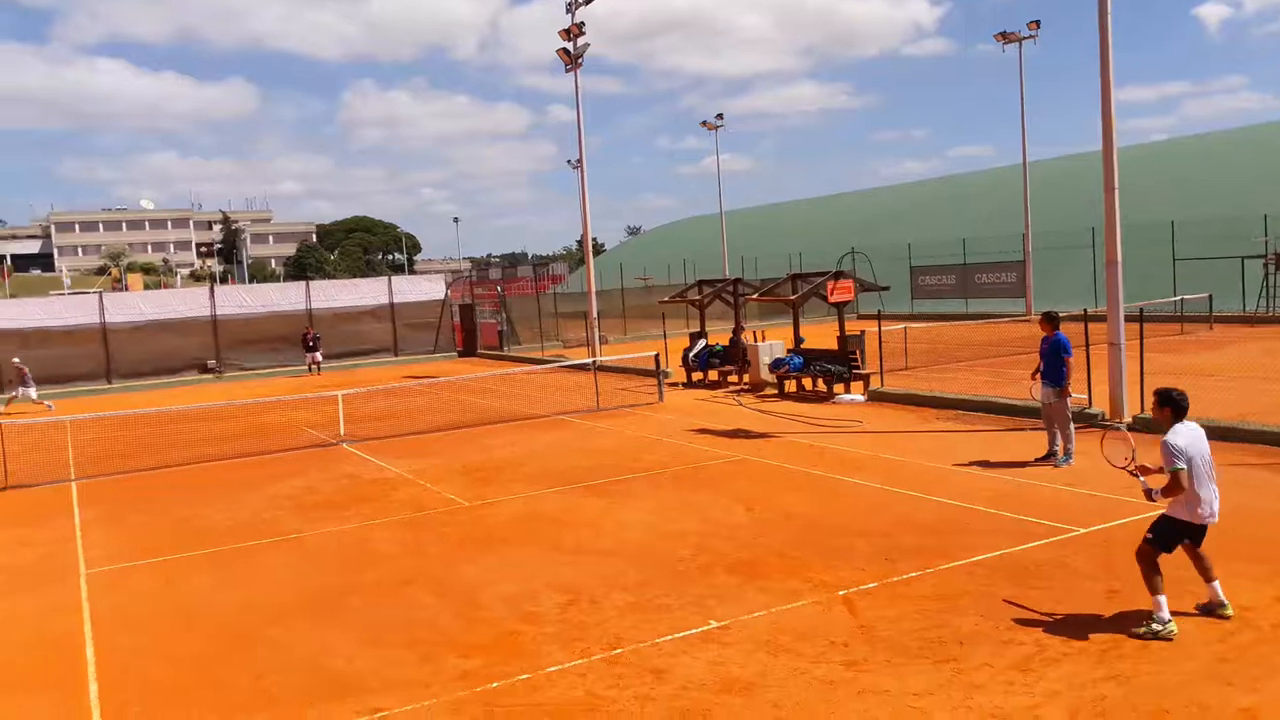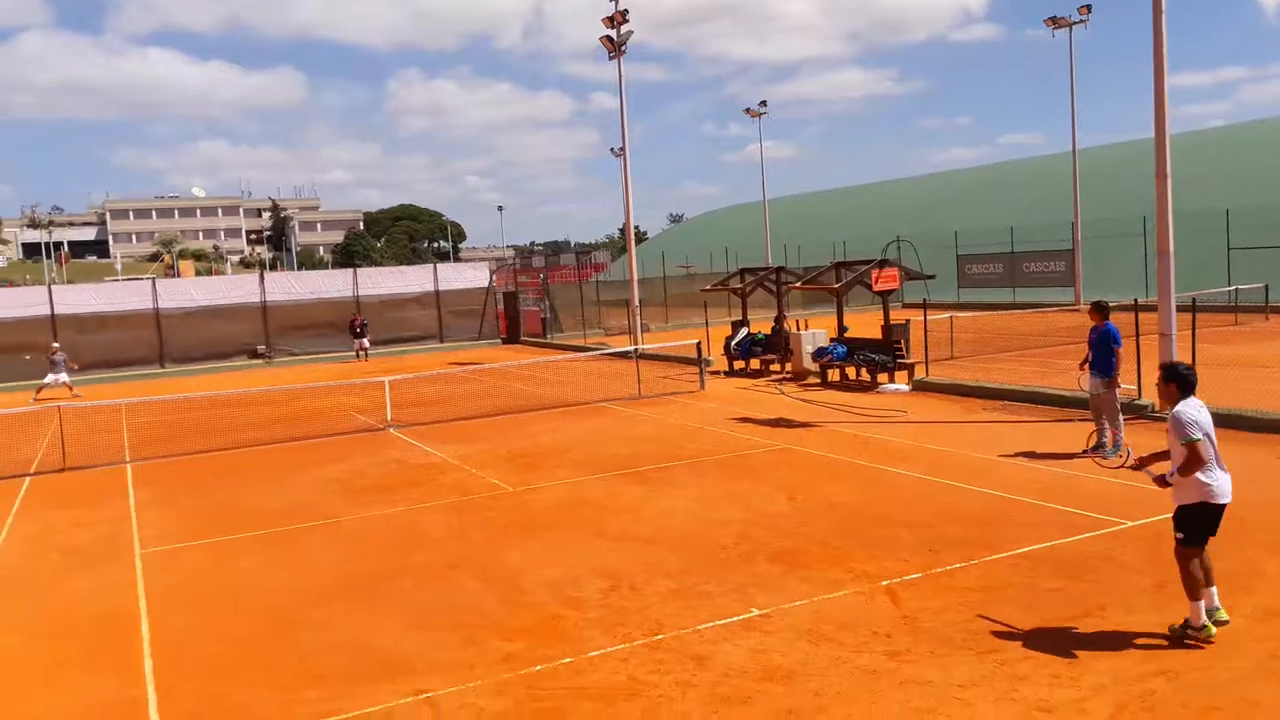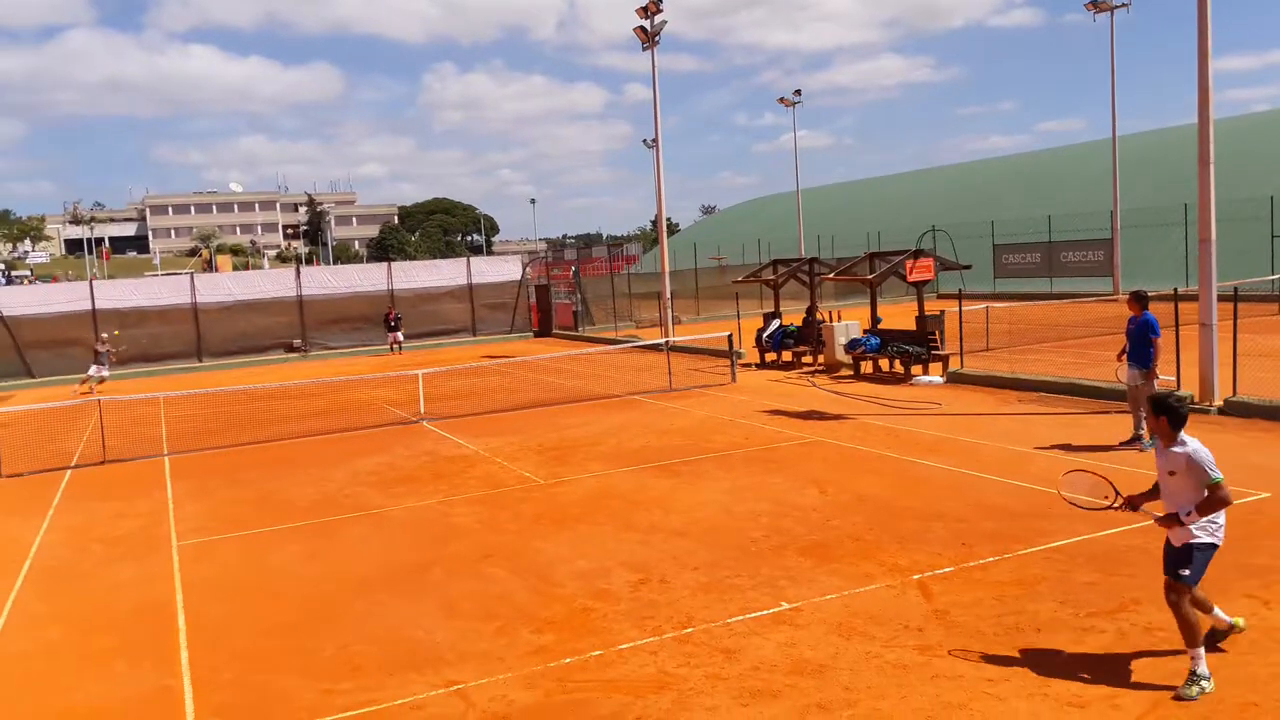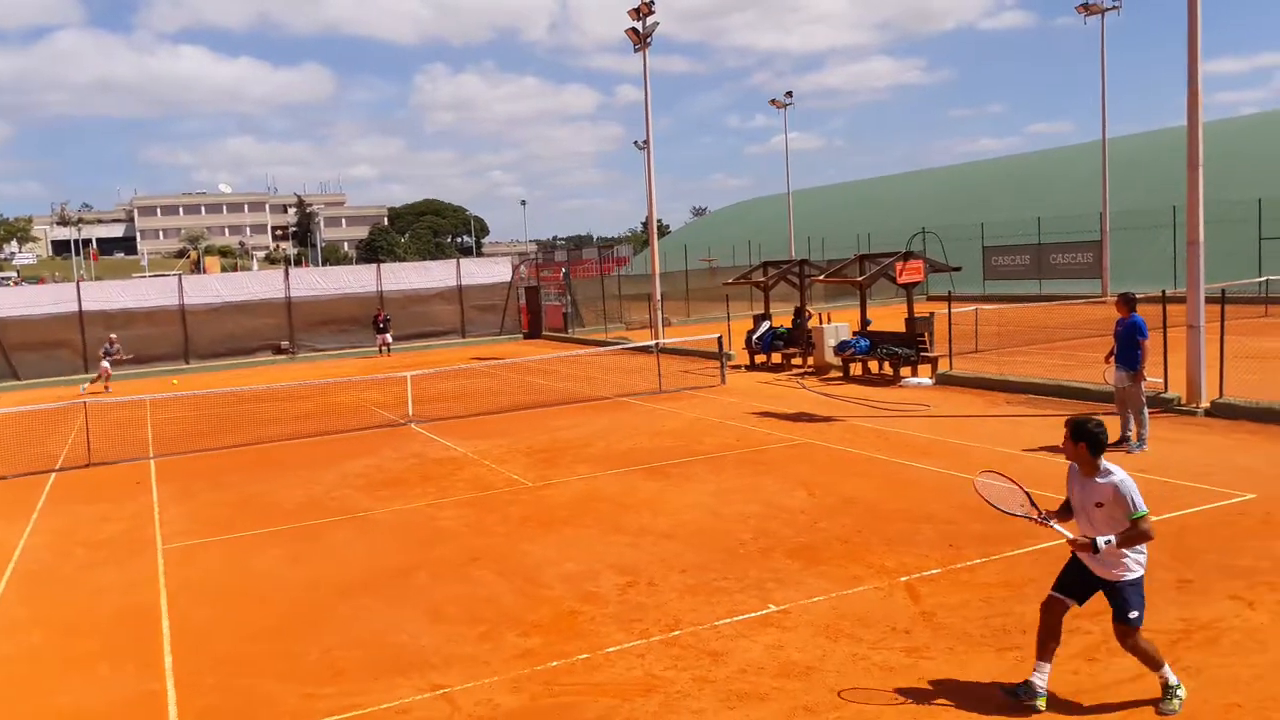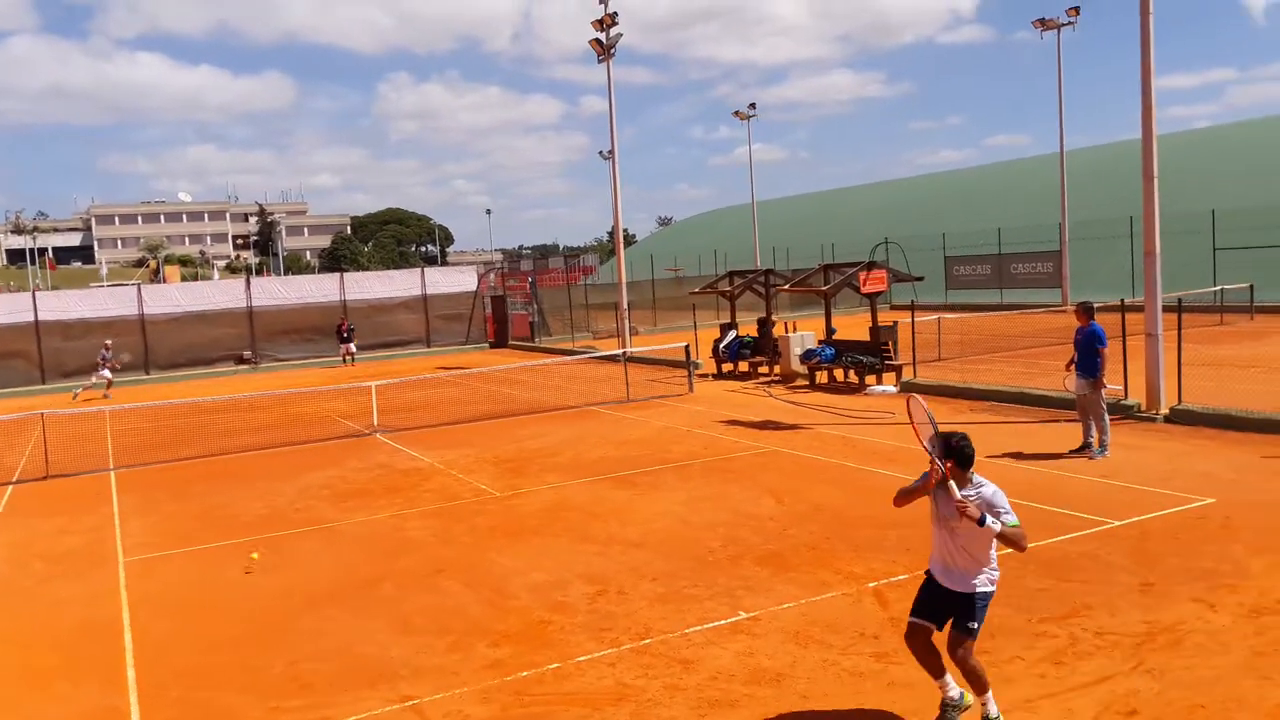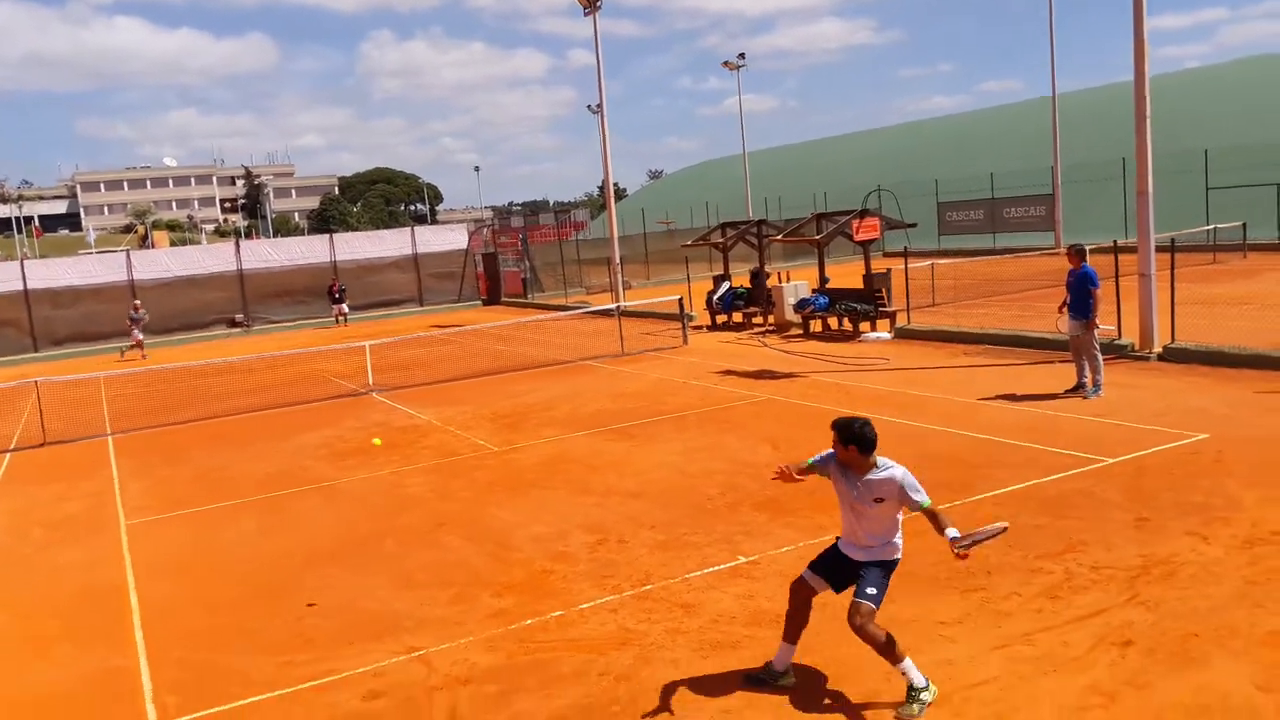
dt=0.3s
person 1, frame 1
left shoulder: (1171, 441)
right shoulder: (1197, 430)
left elbow: (1179, 485)
left wrist: (1155, 494)
right wrist: (1155, 470)
left hip: (1184, 511)
right hip: (1207, 506)
left knee: (1145, 554)
right knee: (1193, 548)
left ankle: (1162, 620)
right ankle: (1218, 601)
person 1, frame 2
left shoulder: (1181, 414)
right shoulder: (1196, 406)
left elbow: (1198, 458)
left wrist: (1170, 478)
right wrist: (1153, 458)
left hip: (1198, 493)
right hip: (1216, 490)
left knee: (1185, 554)
right knee: (1197, 548)
left ankle: (1199, 623)
right ankle: (1213, 609)
person 1, frame 3
left shoulder: (1194, 454)
right shoulder: (1161, 445)
left elbow: (1224, 497)
left wrist: (1181, 517)
right wrist: (1143, 498)
left hip: (1201, 534)
right hip: (1177, 532)
left knee: (1176, 596)
right knee: (1179, 591)
left ankle: (1200, 673)
right ankle: (1225, 623)
person 1, frame 4
left shoulder: (1119, 483)
right shoulder: (1075, 471)
left elbow: (1145, 532)
left wrist: (1098, 544)
right wrist: (1056, 515)
left hip: (1122, 567)
right hip: (1087, 559)
left knee: (1127, 636)
right knee: (1051, 609)
left ankle: (1172, 685)
right ankle: (1037, 687)
person 1, frame 5
left shoulder: (989, 496)
right shoulder: (935, 481)
left elbow: (1019, 543)
right elbow: (898, 501)
left wrist: (982, 520)
right wrist: (925, 485)
left hip: (976, 583)
right hip: (940, 575)
left knee: (959, 651)
right knee: (915, 638)
right ankle: (953, 697)
person 1, frame 6
left shoulder: (896, 478)
right shoulder: (834, 462)
left elbow: (931, 512)
right elbow: (800, 470)
left wrist: (952, 535)
right wrist: (790, 473)
left hip: (880, 557)
right hip: (847, 547)
left knee: (860, 622)
right knee: (800, 589)
left ankle: (920, 685)
right ankle: (780, 668)
